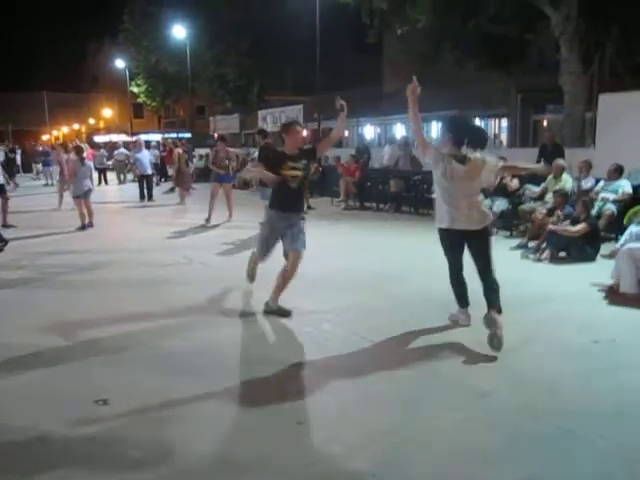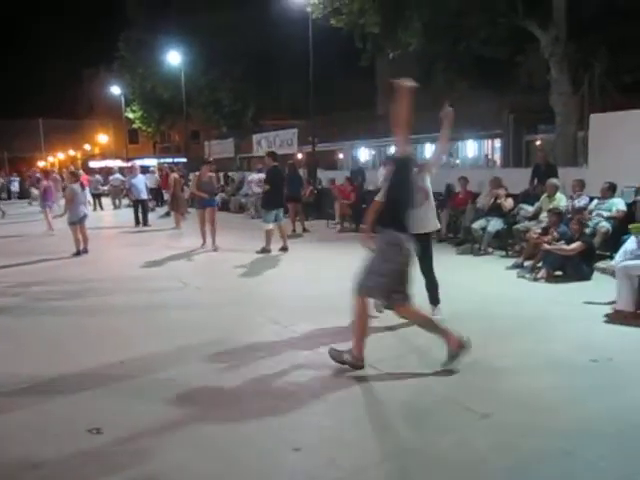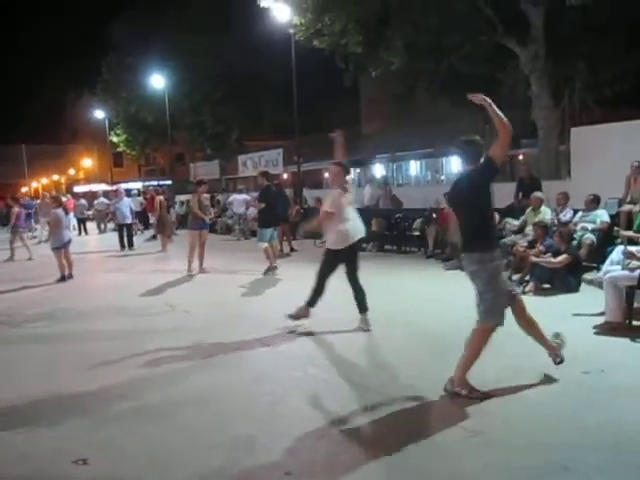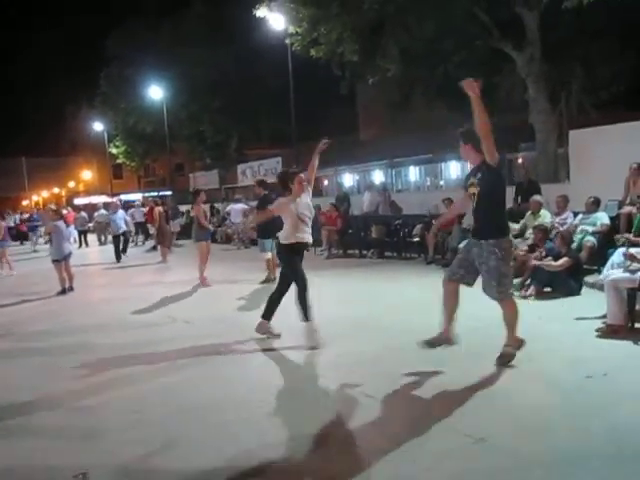
dt=0.7s
person 1, frame 1
left shoulder: (308, 154)
right shoulder: (276, 157)
left elbow: (335, 137)
right elbow: (253, 170)
left wrist: (342, 114)
right wrist: (263, 173)
left hip: (296, 216)
right hip: (278, 214)
left knee: (294, 258)
right knee: (260, 255)
left ankle: (273, 302)
right ankle: (252, 266)
person 1, frame 2
left shoulder: (403, 168)
right shoulder: (399, 186)
left elbow: (401, 128)
left wrist: (404, 92)
left hip: (390, 240)
right hip: (395, 244)
left knee: (361, 296)
right knee: (400, 305)
left ankle: (355, 353)
right ankle: (452, 340)
person 1, frame 3
left shoulder: (457, 187)
right shoulder: (480, 176)
right elbow: (505, 132)
right wrist: (486, 103)
left hip: (474, 256)
right hip: (482, 257)
left knee: (514, 304)
right knee: (488, 321)
left ankle: (551, 347)
right ankle: (457, 380)
person 1, frame 4
left shoulder: (493, 168)
right shoulder: (473, 175)
left elbow: (485, 132)
right elbow: (464, 203)
left wrist: (474, 96)
right wrist: (441, 221)
left hip: (495, 243)
right hip: (477, 241)
left knee: (503, 297)
right knee: (450, 281)
left ankle: (512, 341)
right ankle: (446, 333)
person 2, frame 1
left shoulder: (439, 159)
right shoulder: (481, 161)
left elbow: (418, 134)
right elbow: (508, 168)
left wrist: (412, 99)
right wrist: (535, 168)
left hip: (450, 226)
right hip: (479, 224)
left knee: (455, 267)
right knee: (486, 272)
left ankle: (463, 312)
right ankle: (493, 316)
person 2, frame 2
left shoulder: (424, 170)
right shoulder: (393, 185)
left elbow: (440, 150)
right elbow: (379, 204)
left wrist: (446, 122)
left hip: (424, 229)
right hip: (401, 231)
left knee: (427, 271)
right knee: (397, 268)
left ankle: (435, 306)
right ankle: (380, 297)
person 2, frame 3
left shoulder: (336, 196)
right shoulder: (345, 188)
left elbow: (322, 220)
right elbow: (340, 162)
left wrist: (305, 227)
right wrist: (340, 141)
left hip: (339, 243)
right hip: (354, 238)
left knee: (322, 277)
right knee: (353, 279)
left ankle: (306, 309)
right ankle: (364, 318)
person 2, frame 4
left shoulder: (306, 195)
right shoulder: (286, 202)
left elbow: (312, 172)
right elbow: (267, 213)
left wrist: (317, 152)
right wrist: (252, 221)
left hip: (299, 246)
right hip: (289, 246)
left knee: (282, 288)
right knee: (302, 283)
left ankle: (264, 324)
right ankle: (309, 326)
